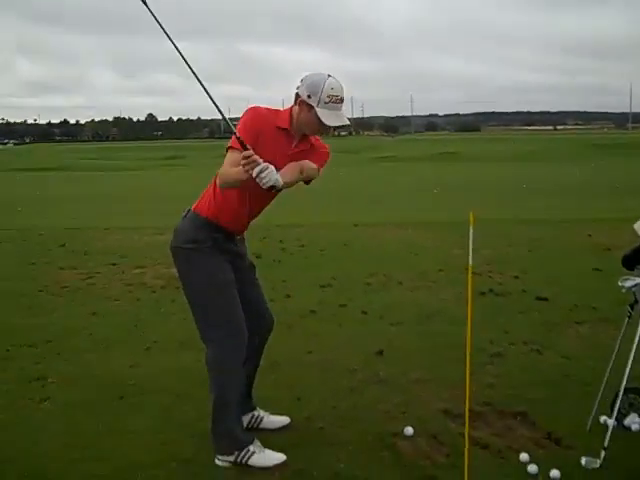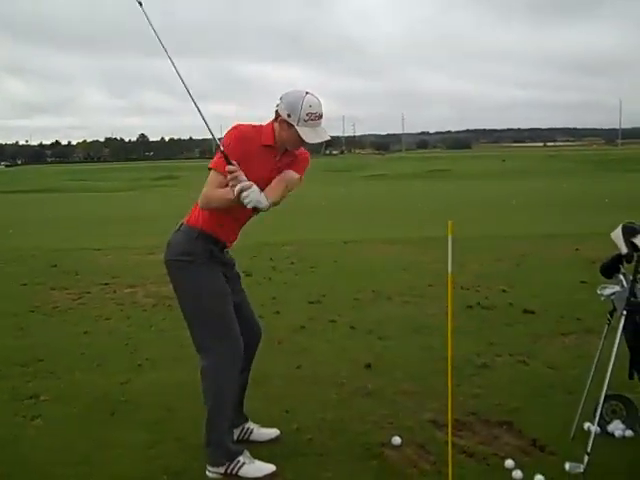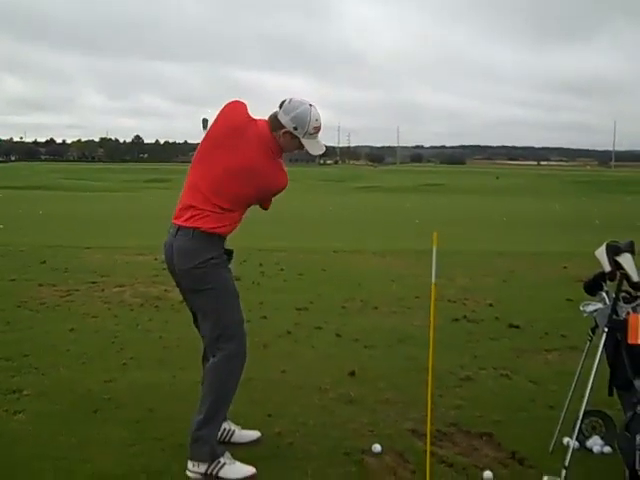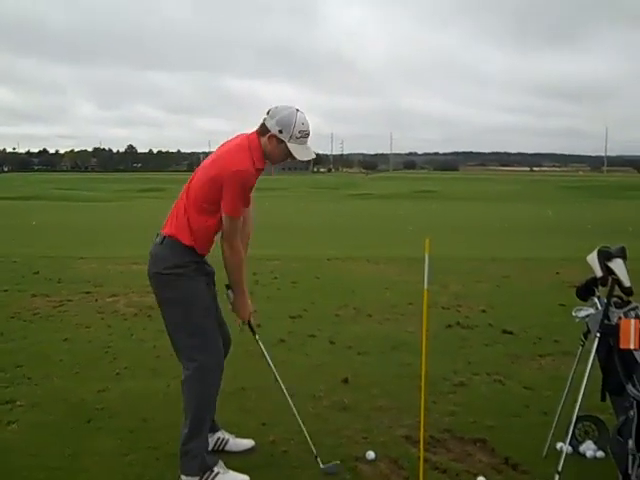
dt=0.5s
person 1, frame 1
left shoulder: (318, 153)
right shoulder: (257, 118)
left elbow: (292, 173)
right elbow: (225, 178)
left wrist: (272, 175)
right wrist: (248, 170)
left hip: (232, 240)
right hip: (199, 236)
left knee: (258, 324)
right knee: (228, 337)
left ankle: (241, 410)
right ankle: (230, 444)
person 1, frame 2
left shoulder: (299, 160)
right shoulder: (242, 137)
left elbow: (277, 191)
right elbow: (206, 199)
left wrist: (258, 195)
right wrist: (239, 192)
left hip: (218, 251)
right hip: (192, 250)
left knee: (248, 335)
right knee: (223, 348)
left ankle: (232, 422)
person 1, frame 3
left shoulder: (234, 112)
right shoulder: (275, 177)
left hip: (177, 241)
right hip: (202, 250)
left knee: (217, 339)
right knee: (230, 348)
left ankle: (212, 422)
person 1, frame 4
left shoulder: (246, 142)
right shoulder: (240, 170)
left elbow: (243, 223)
right elbow: (232, 240)
left wrist: (238, 286)
right wrist: (241, 297)
left hip: (182, 256)
right hip: (176, 261)
left knee: (217, 345)
right knee: (204, 358)
left ankle: (205, 431)
